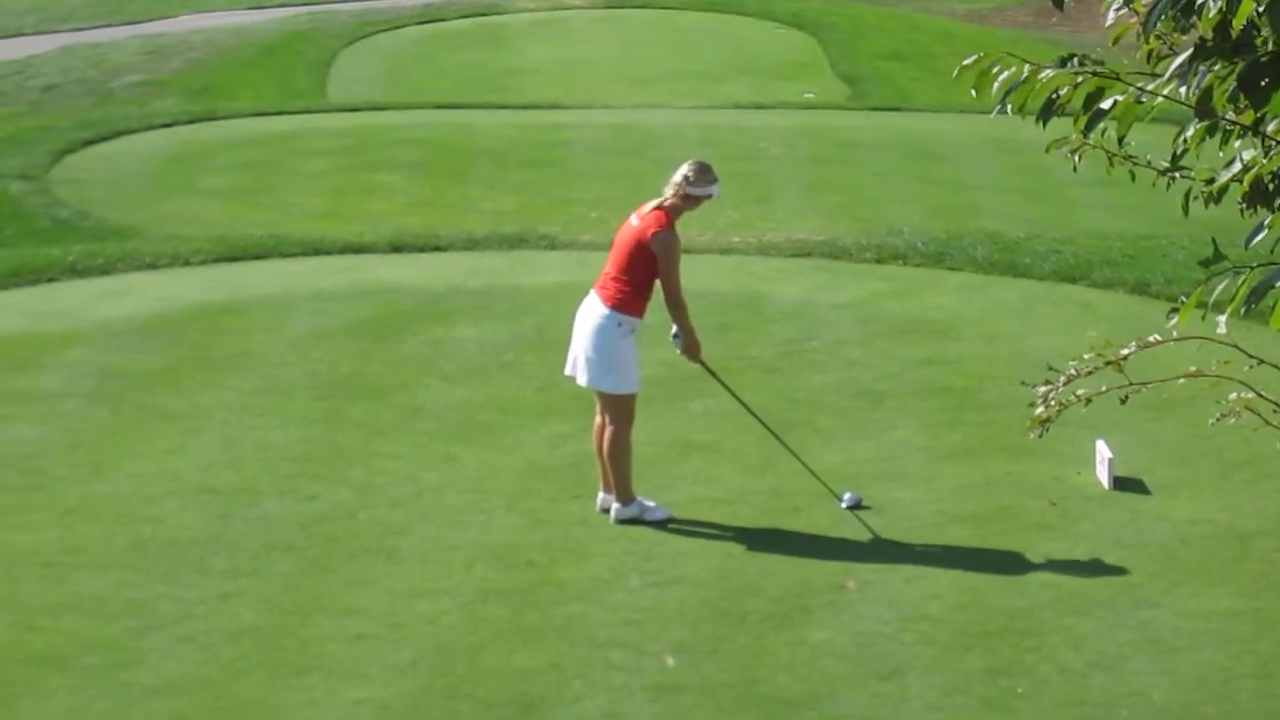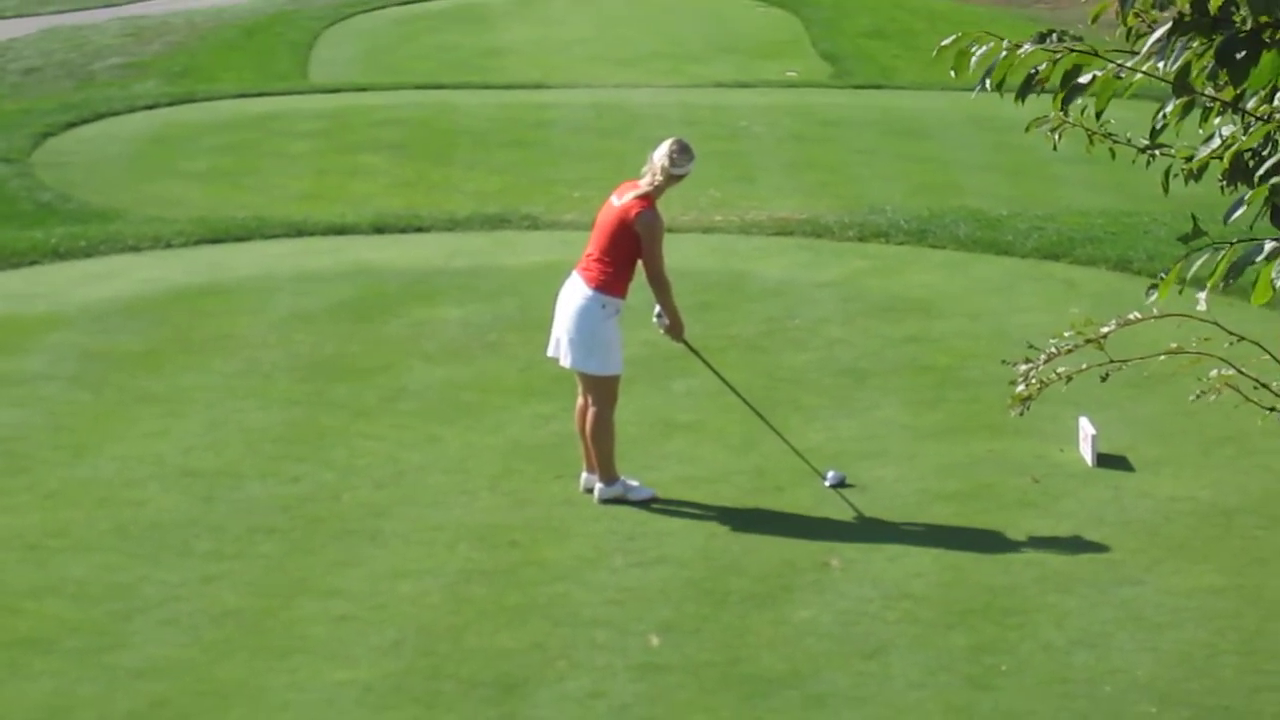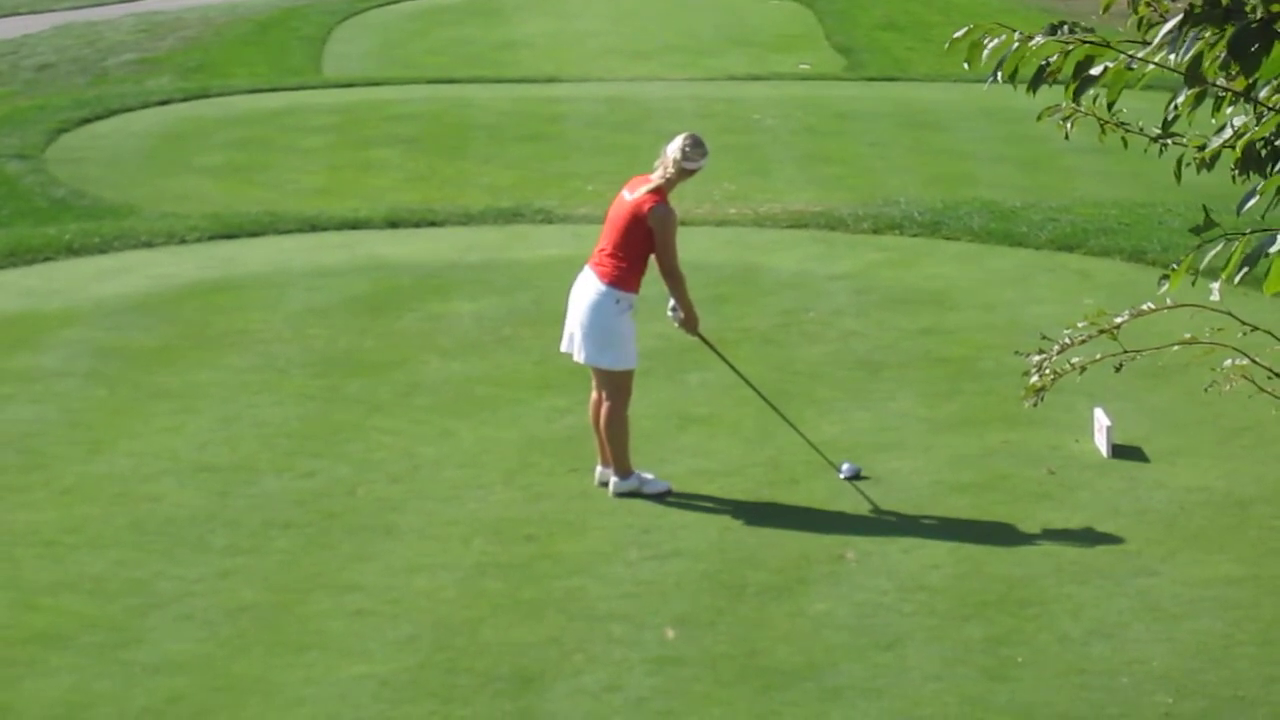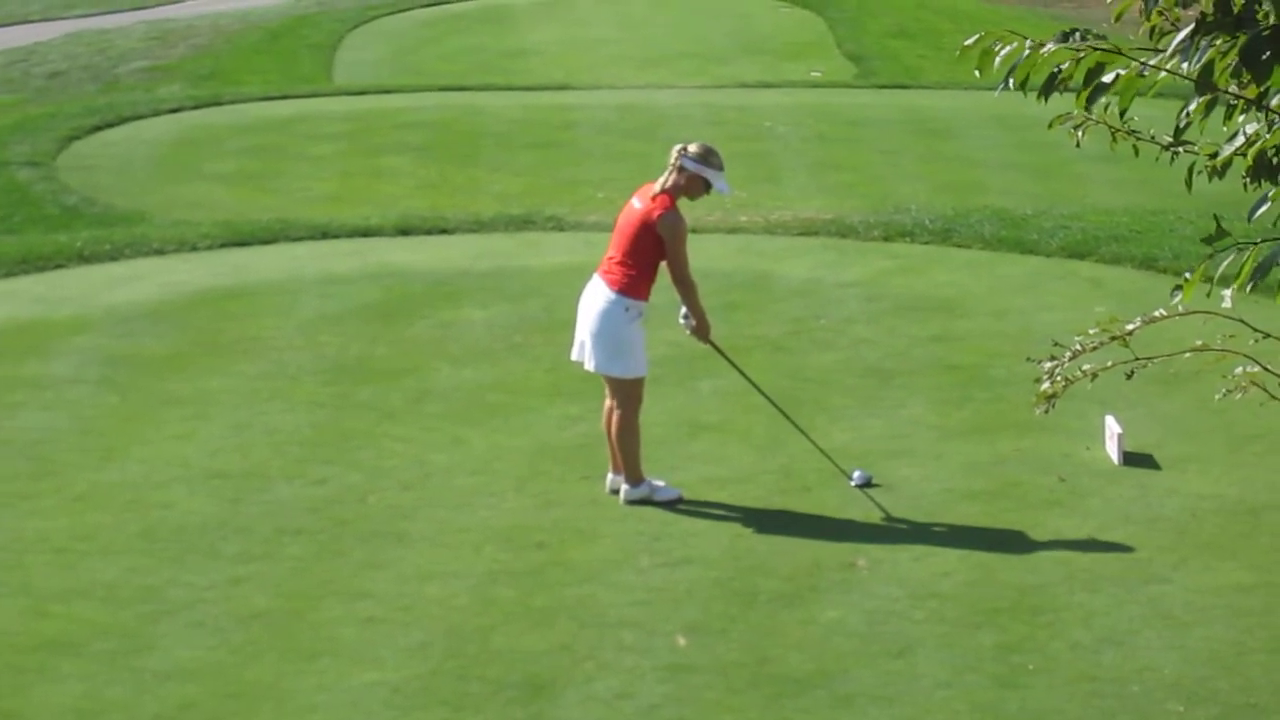
dt=0.7s
person 1, frame 1
left shoulder: (648, 211)
right shoulder: (664, 236)
right elbow: (673, 297)
left wrist: (679, 329)
right wrist: (690, 338)
left hip: (596, 312)
right hip: (612, 325)
left knee: (607, 414)
right knee: (621, 420)
left ankle: (609, 492)
right ankle: (625, 503)
person 1, frame 2
left shoulder: (626, 190)
right shoulder: (647, 216)
right elbow: (656, 277)
left wrist: (662, 308)
right wrist: (674, 319)
left hip: (579, 292)
right hip: (596, 305)
left knee: (589, 395)
right knee: (604, 401)
left ankle: (592, 472)
right ankle: (608, 482)
person 1, frame 3
left shoulder: (637, 184)
right shoulder: (660, 211)
right elbow: (670, 270)
left wrist: (675, 301)
right wrist: (689, 313)
left hip: (591, 286)
right hip: (609, 300)
left knee: (603, 389)
right knee: (618, 395)
left ankle: (607, 466)
right ankle: (623, 476)
person 1, frame 4
left shoulder: (648, 191)
right shoulder: (669, 218)
right elbow: (682, 278)
left wrist: (689, 310)
right wrist: (701, 320)
left hip: (601, 295)
right hip: (618, 308)
left knee: (617, 396)
right knee: (629, 402)
left ankle: (620, 473)
right ankle: (634, 484)
